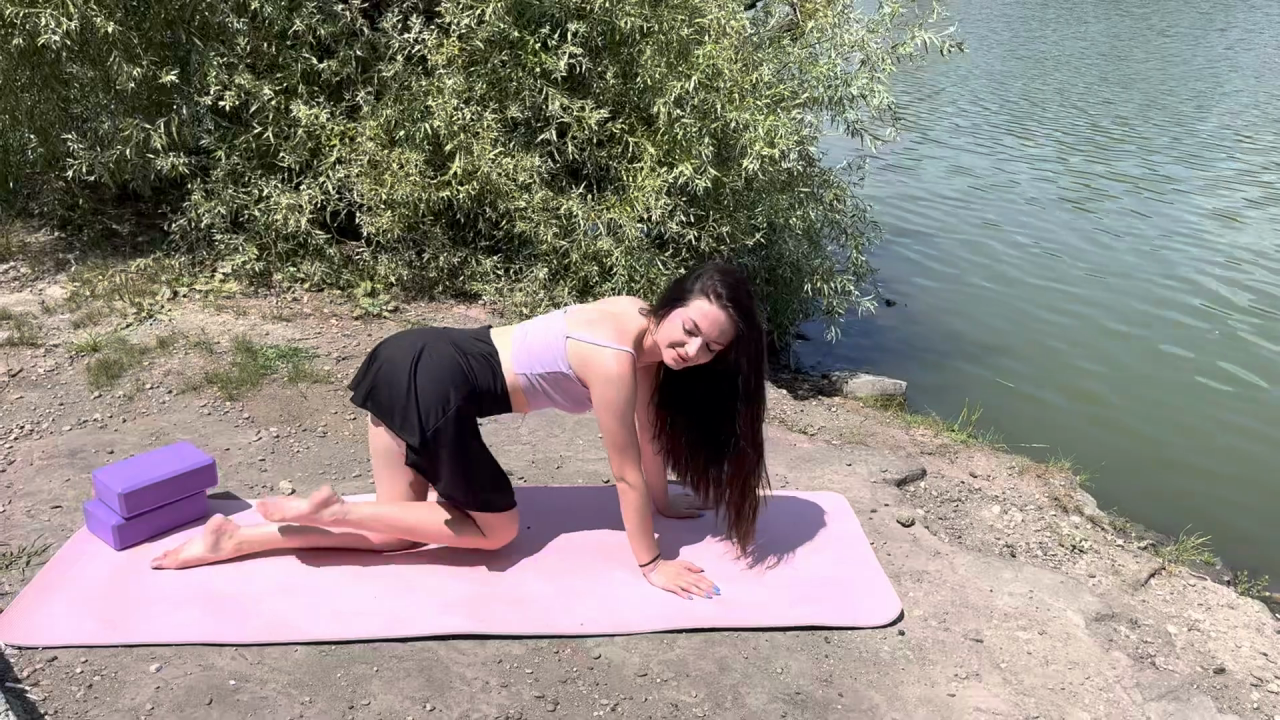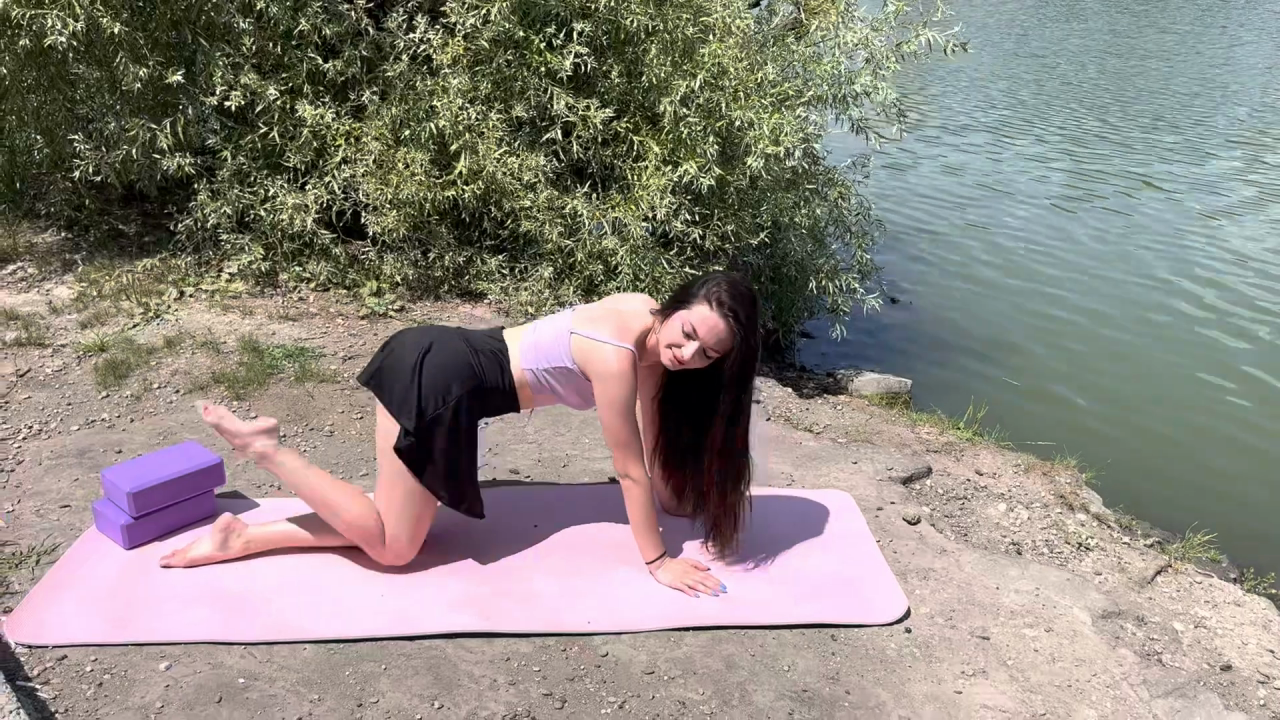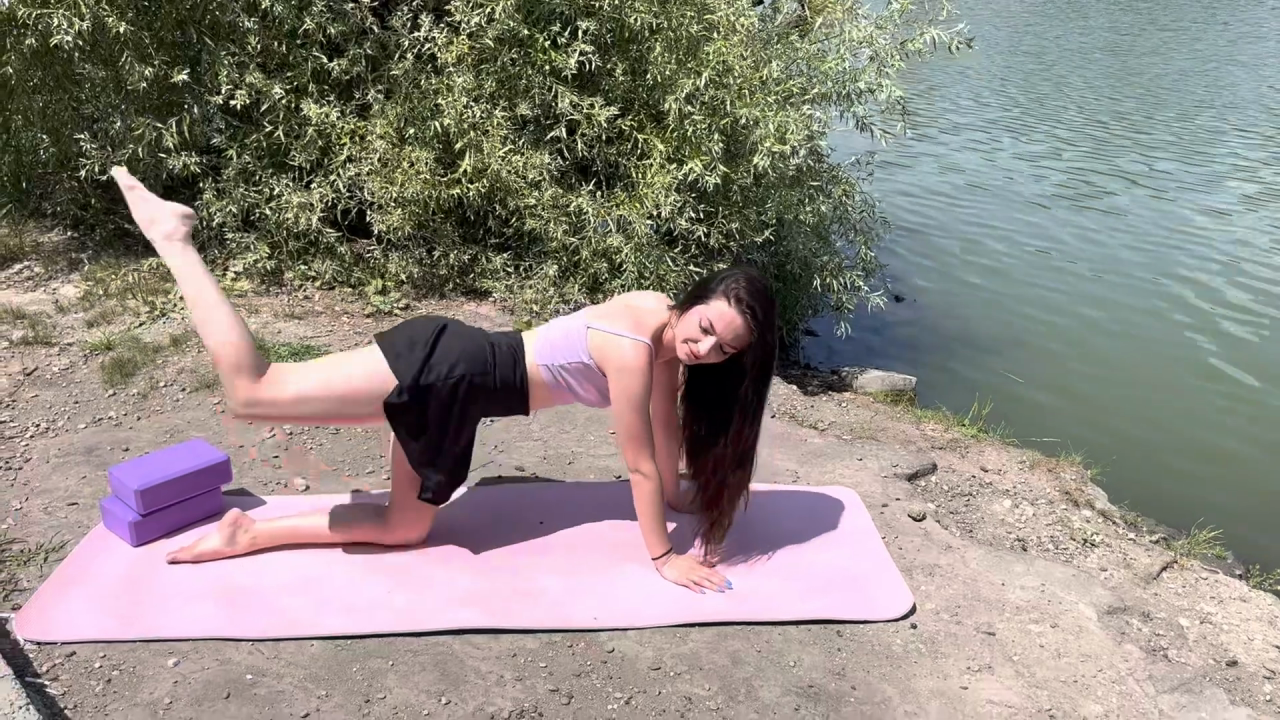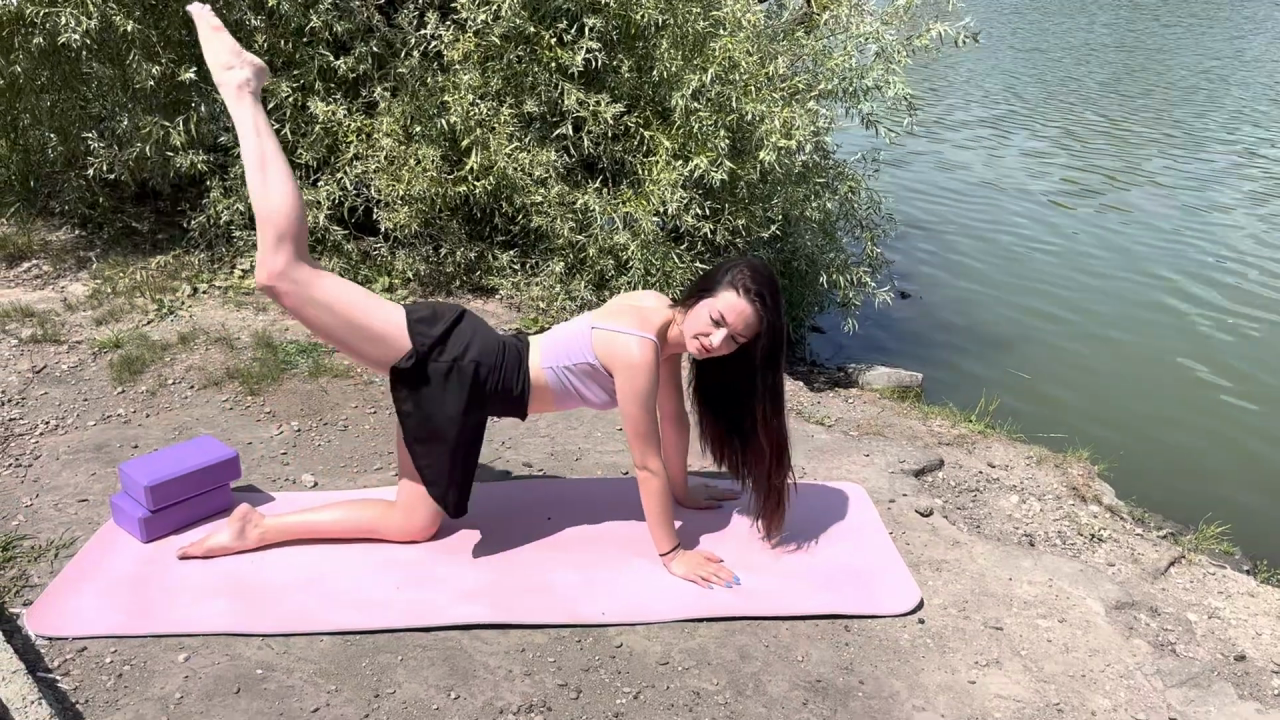
dt=0.3s
person 1, frame 1
left shoulder: (639, 319)
right shoulder: (615, 360)
left elbow: (649, 429)
right elbow: (626, 472)
left wrist: (661, 500)
right wrist: (650, 562)
left hip: (418, 361)
right hip: (433, 387)
left knee: (399, 527)
right knee: (496, 530)
left ankle: (234, 538)
right ankle: (332, 509)
person 1, frame 2
left shoulder: (647, 316)
right shoulder: (616, 355)
left elbow: (655, 428)
right elbow: (630, 469)
left wrist: (669, 500)
right wrist: (657, 559)
left hip: (442, 367)
right hip: (437, 380)
left knee: (401, 531)
right knee: (394, 550)
left ankle: (239, 535)
right ankle: (268, 448)
person 1, frame 3
left shoulder: (662, 318)
right shoulder: (631, 350)
left elbow: (665, 426)
right elbow: (642, 465)
left wrist: (676, 496)
right wrist: (661, 556)
left hip: (453, 386)
right hip: (438, 367)
left knee: (405, 527)
right knee: (252, 392)
left ankle: (246, 531)
right ankle: (173, 235)
person 1, frame 4
left shoulder: (674, 325)
right shoulder: (638, 351)
left elbow: (672, 436)
right elbow: (648, 461)
left wrist: (689, 491)
right wrist: (673, 553)
left hip: (455, 385)
right hip: (450, 359)
left knee: (415, 524)
right knee: (281, 270)
left ankle: (257, 527)
right ankle: (241, 91)
